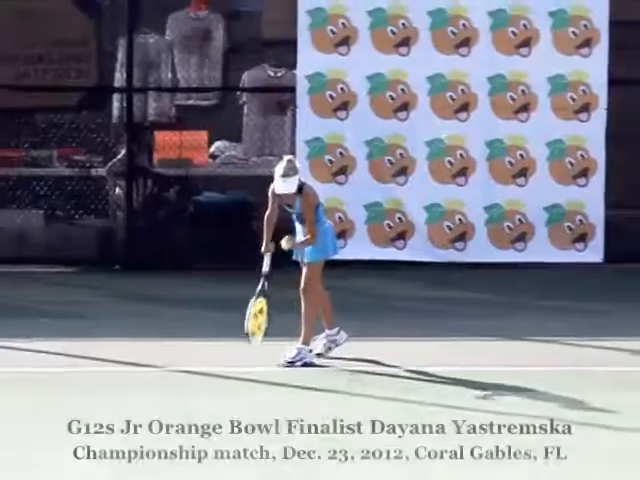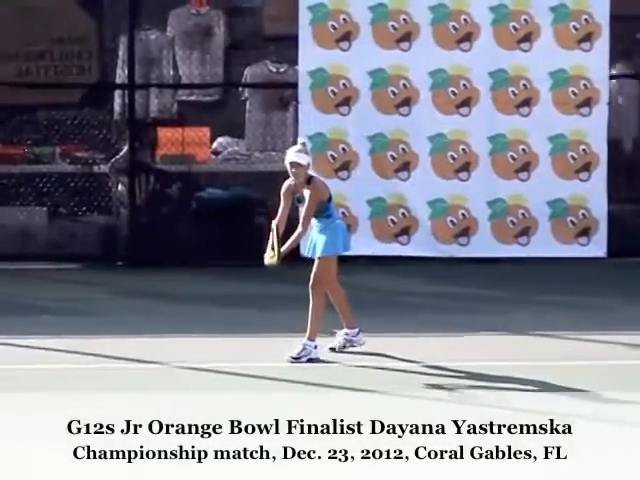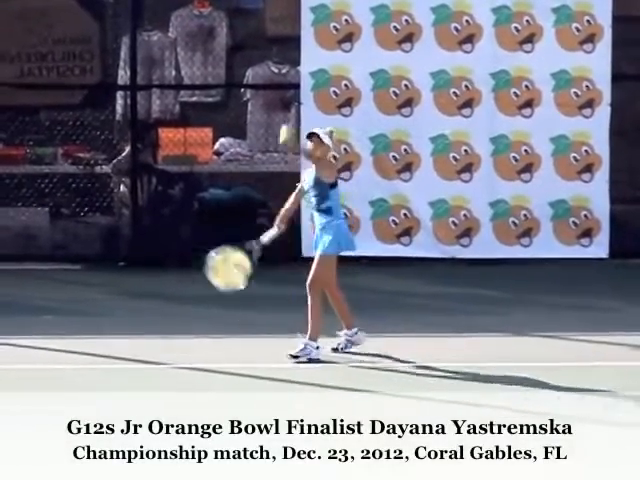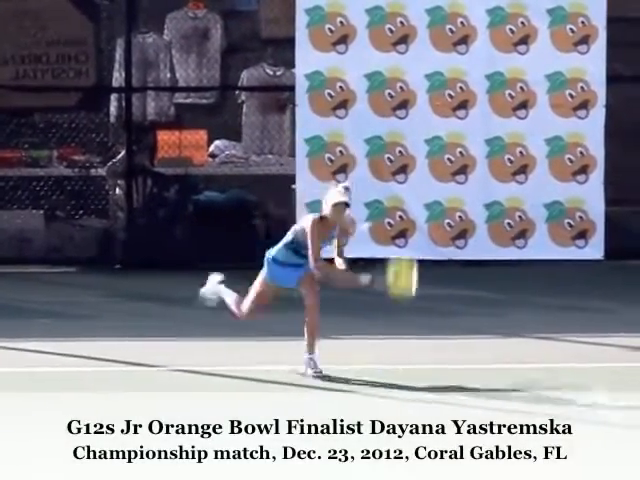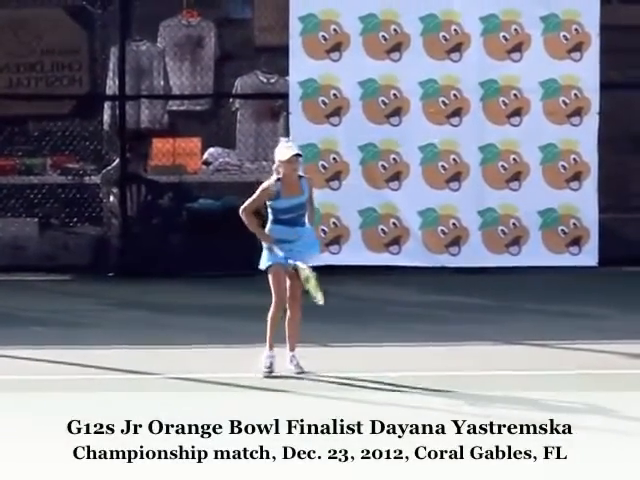
dt=1s
person 1, frame 1
left shoulder: (307, 196)
right shoulder: (275, 190)
left elbow: (312, 236)
right elbow: (271, 213)
left wrist: (295, 244)
right wrist: (266, 241)
left hip: (318, 237)
right hip: (301, 233)
left knee: (307, 288)
right knee: (315, 285)
left ankle: (304, 348)
right ankle: (333, 332)
person 1, frame 2
left shoulder: (314, 188)
right shoulder: (288, 187)
left elbow: (303, 227)
right elbow: (281, 219)
left wrist: (282, 251)
left hip: (330, 233)
right hip: (319, 232)
left knee: (316, 286)
right knee: (330, 284)
left ankle: (310, 345)
right ankle: (352, 331)
person 1, frame 3
left shoulder: (325, 165)
right shoulder: (310, 174)
left elbow: (307, 154)
right elbow: (296, 197)
right wrist: (282, 217)
left hip: (332, 231)
right hip: (322, 231)
left knee: (313, 285)
right knee: (329, 287)
left ankle: (311, 345)
right ankle: (352, 332)
person 1, frame 4
left shoulder: (341, 224)
right shoulder: (314, 223)
right elbow: (317, 267)
left wrist: (341, 264)
right wrist: (356, 280)
left hip: (302, 264)
right hip: (281, 263)
left knee: (312, 305)
right knee: (244, 312)
left ankle: (310, 358)
right ankle: (217, 286)
person 1, frame 5
left shoulder: (306, 183)
right shoulder: (271, 187)
right elbow: (245, 211)
left wrist: (309, 227)
right wrist: (263, 236)
left hip: (299, 245)
right hip: (277, 247)
left knee: (295, 301)
right knee: (279, 301)
left ankle: (292, 354)
right ankle: (269, 353)
